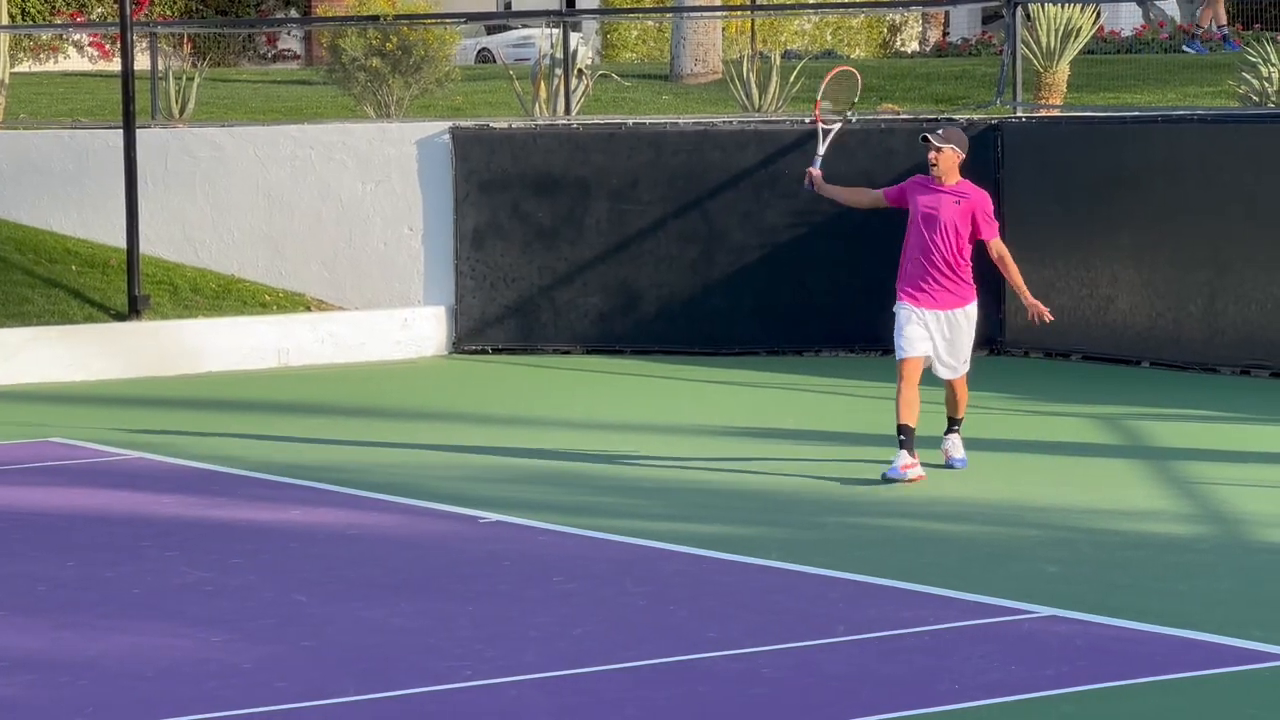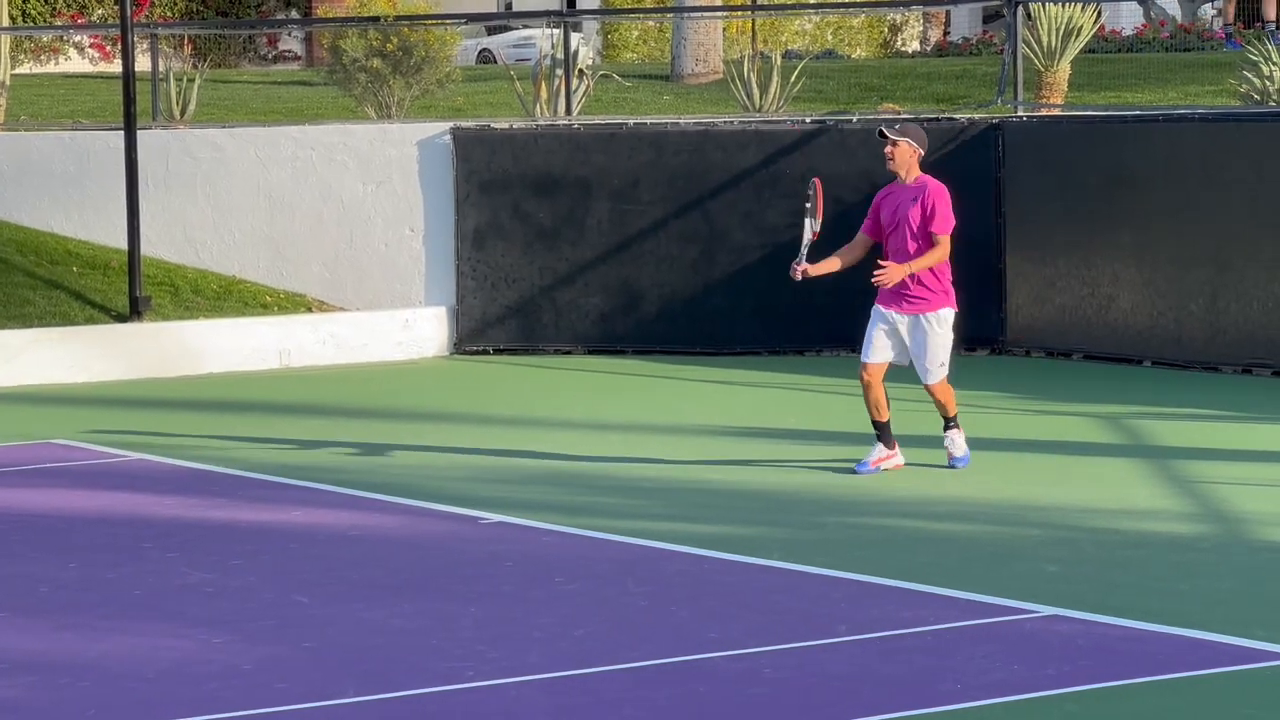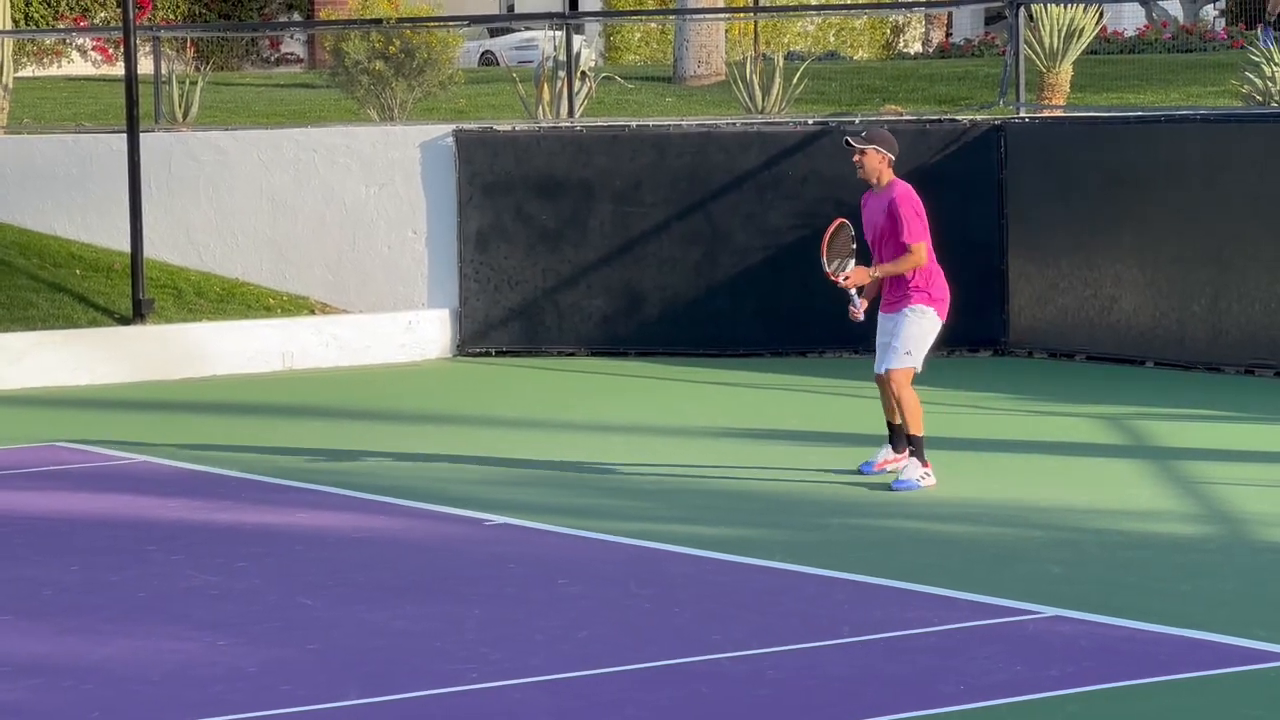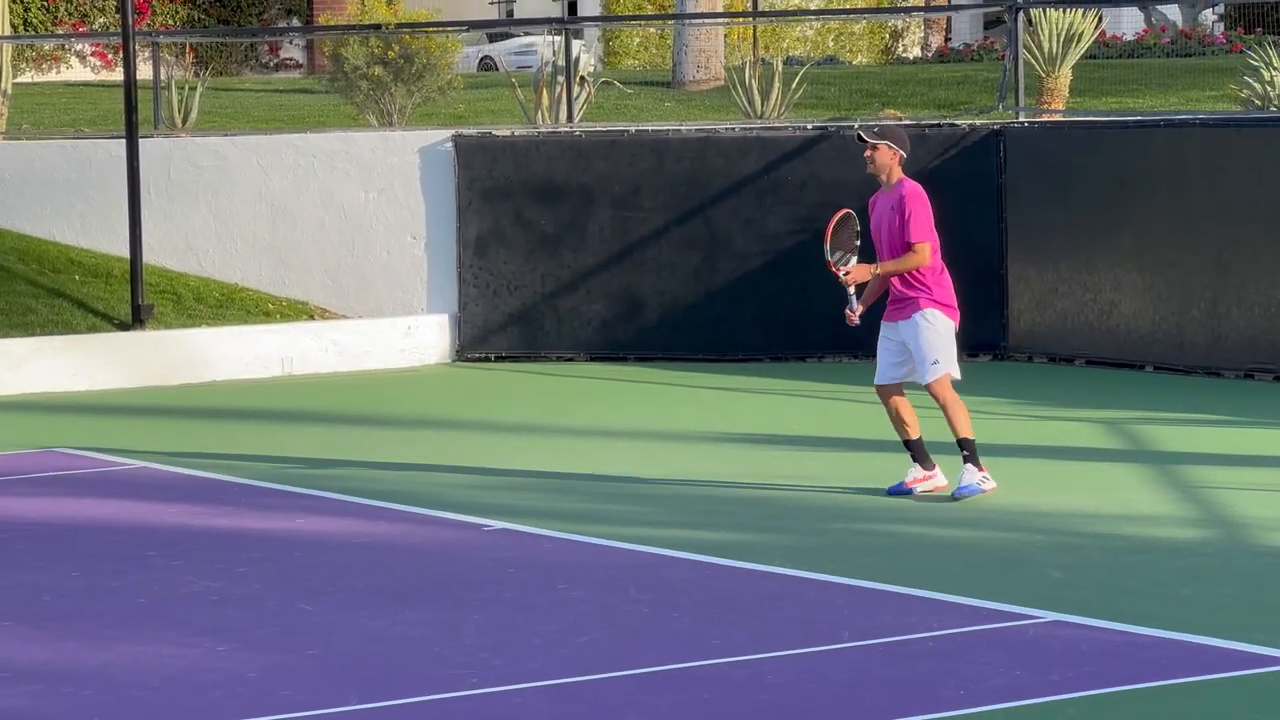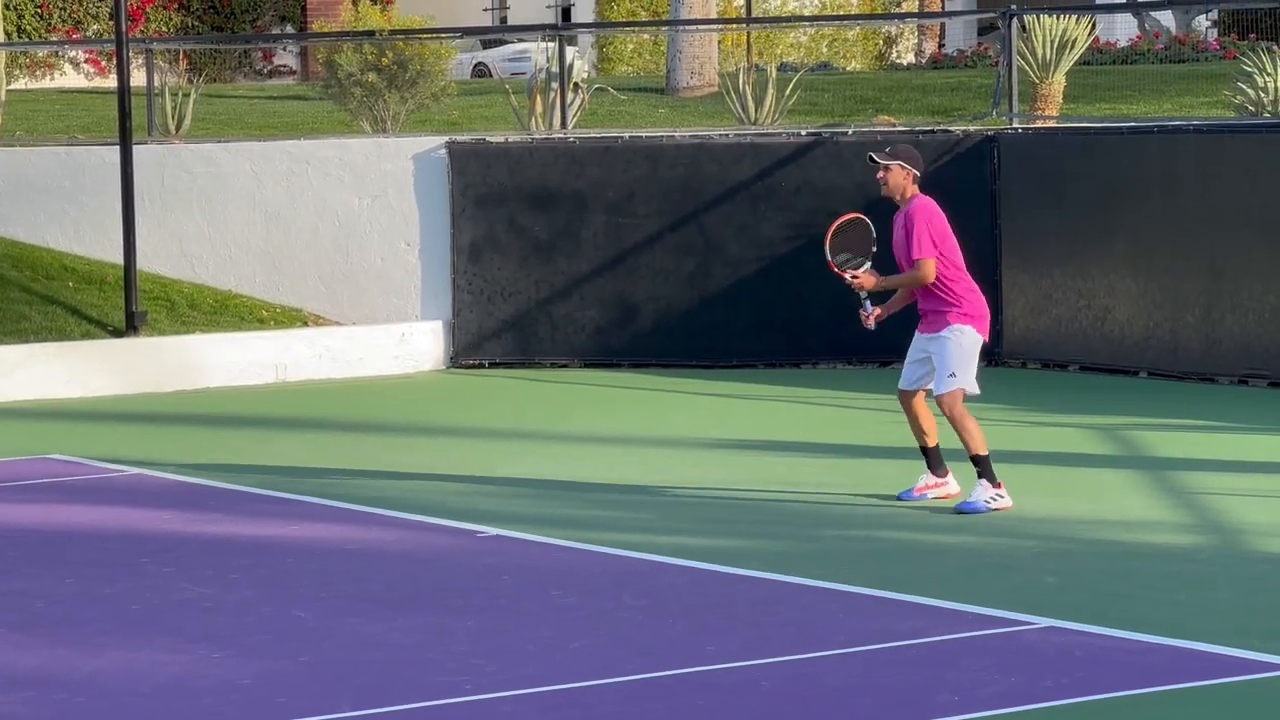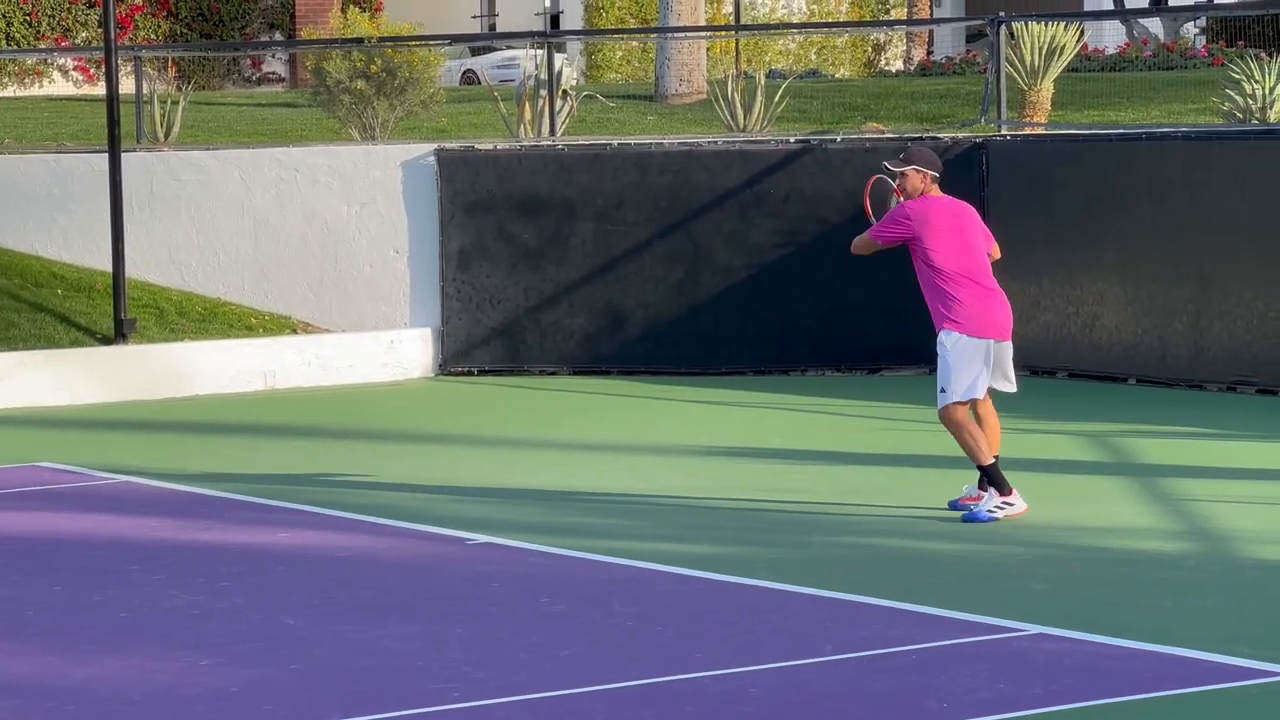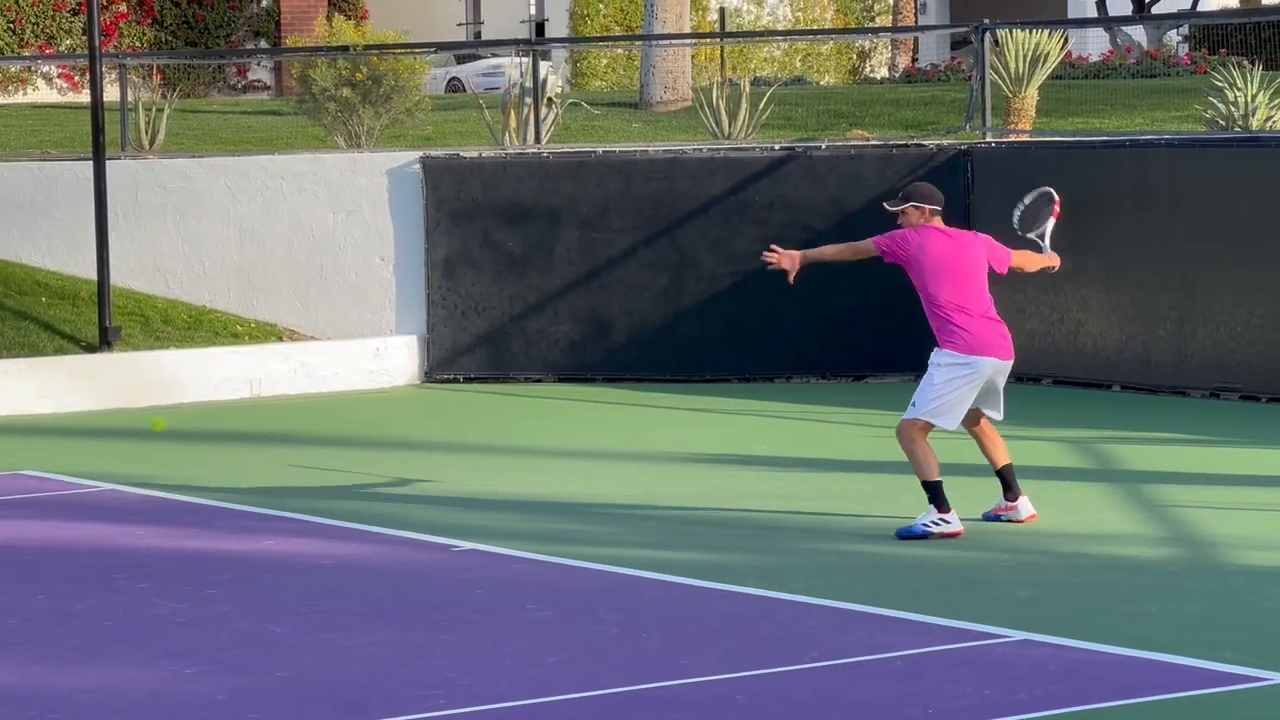
dt=0.4s
person 1, frame 1
left shoulder: (975, 198)
right shoulder: (915, 186)
left elbow: (998, 252)
right elbow: (870, 198)
left wrist: (1027, 297)
right wrist: (822, 186)
left hip: (957, 304)
right hip: (913, 302)
left knee: (955, 377)
right knee: (907, 373)
left ankle: (953, 436)
right ankle: (906, 458)
person 1, frame 2
left shoulder: (934, 191)
right shoulder: (884, 196)
left elbow: (943, 249)
right elbow: (857, 248)
left wrist: (904, 269)
right wrist: (814, 269)
left hip: (931, 305)
right hip: (889, 304)
left knee: (934, 384)
right knee: (868, 374)
left ankle: (953, 431)
right ankle: (887, 447)
person 1, frame 3
left shoulder: (902, 197)
right shoulder: (868, 201)
left elbow: (919, 256)
left wrist: (870, 273)
right wrist: (864, 298)
left hip: (922, 301)
right hip: (892, 303)
left knee: (897, 378)
right knee: (883, 379)
left ankle: (920, 465)
right ankle: (897, 450)
person 1, frame 4
left shoulder: (911, 194)
right shoulder: (877, 201)
left elbow: (922, 256)
left wrist: (872, 270)
right wrist: (862, 301)
left hip: (929, 306)
right hip: (897, 311)
left knee: (939, 387)
right knee: (887, 390)
left ankle: (975, 470)
right ankle: (925, 470)
person 1, frame 5
left shoulder: (920, 211)
right shoulder: (904, 216)
left elbow: (926, 274)
left wrist: (879, 281)
right wrist: (882, 310)
left hip: (960, 318)
right hip: (933, 322)
left knee: (950, 402)
right knee: (909, 395)
left ankle: (992, 487)
right ankle: (939, 476)
person 1, frame 6
left shoulder: (909, 213)
right shoulder: (966, 210)
left elbow: (858, 247)
right elbow: (994, 252)
left wrist: (881, 232)
left hip: (963, 325)
right hip: (998, 317)
left knee: (953, 413)
right knee: (980, 400)
left ankle: (1005, 495)
right ankle: (987, 489)
person 1, frame 7
left shoulder: (910, 240)
right shoulder: (978, 242)
left elbow: (852, 249)
right elbow: (1023, 261)
left wrist: (800, 257)
right wrist: (1049, 259)
left hip: (962, 353)
right hip: (1001, 350)
left knee: (910, 431)
right knee: (975, 420)
left ankle: (942, 513)
right ankle: (1016, 500)
